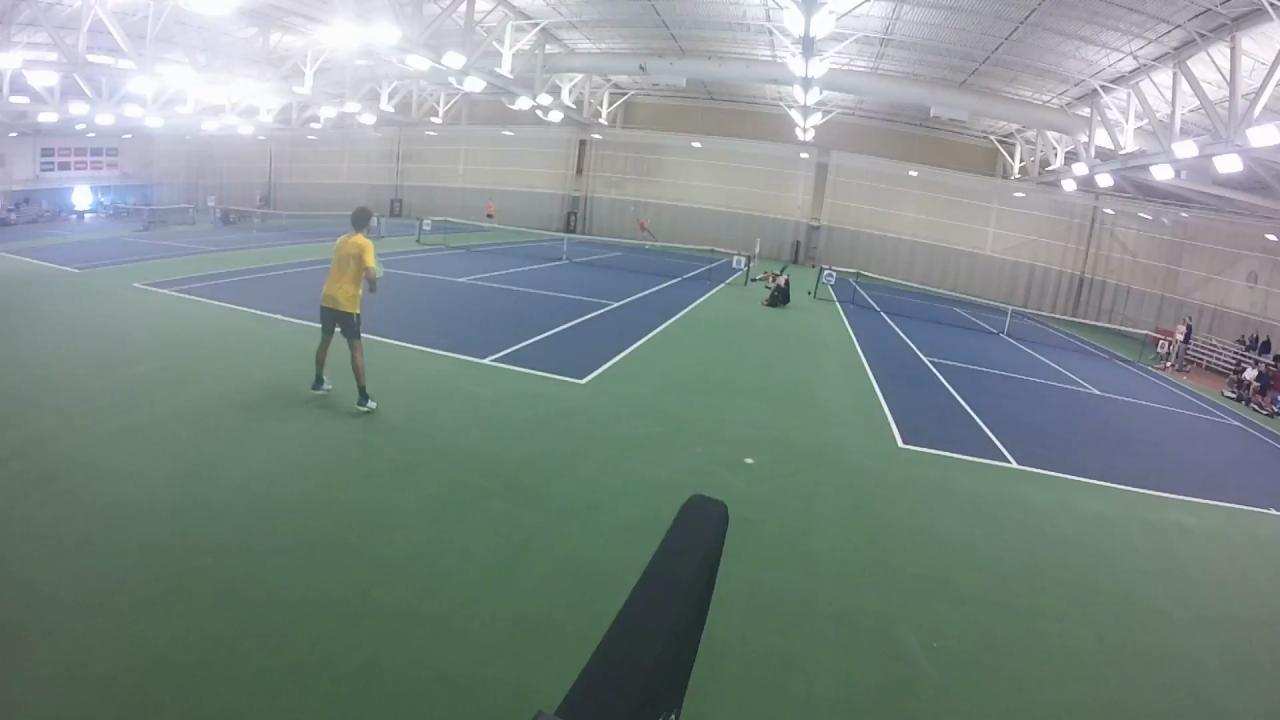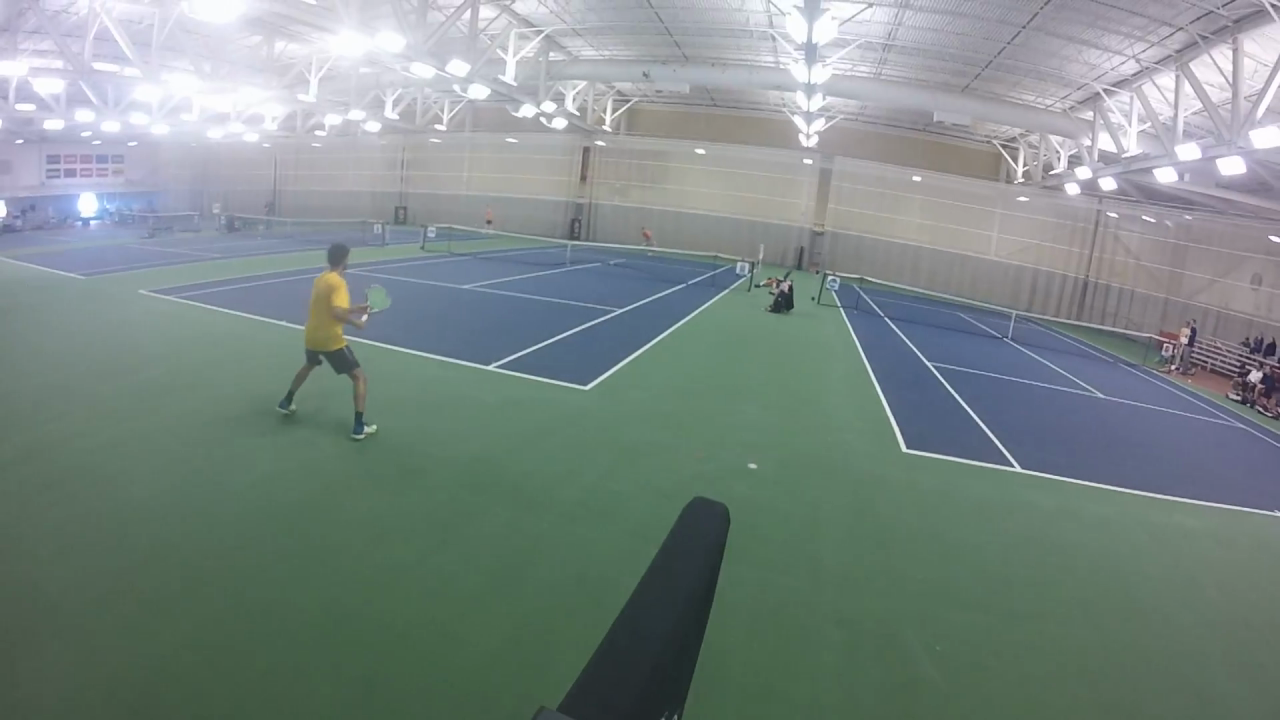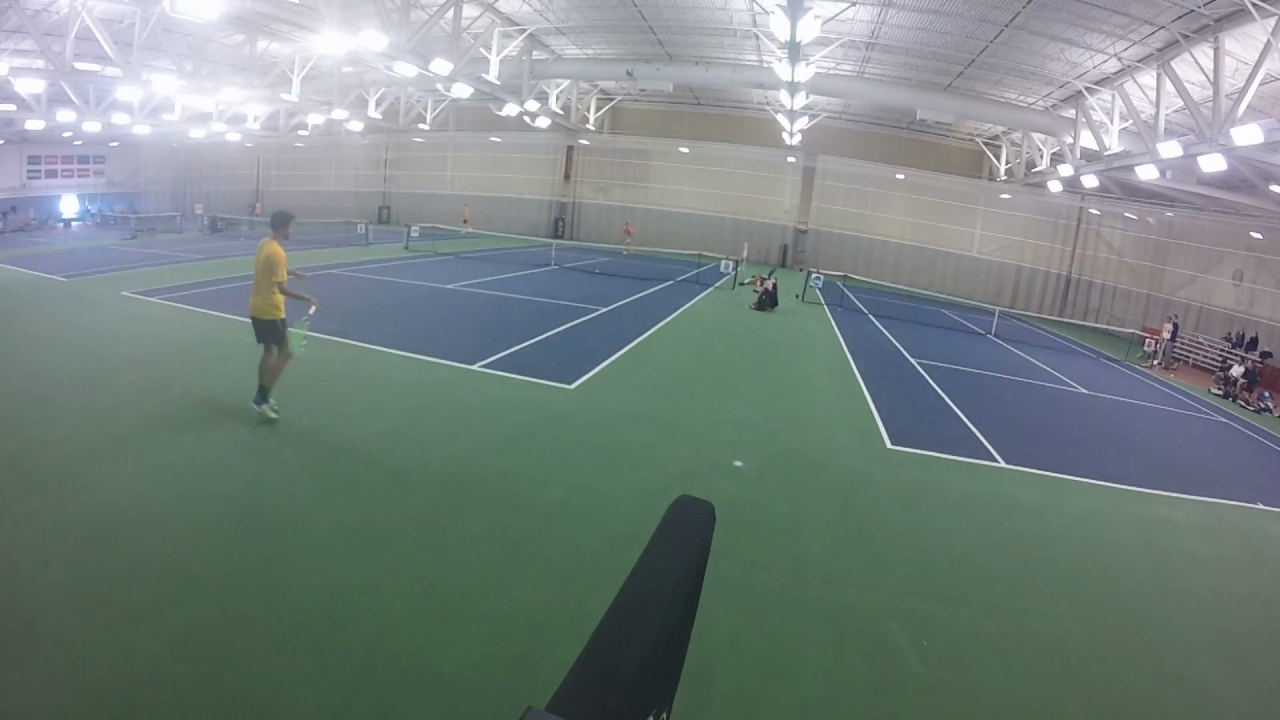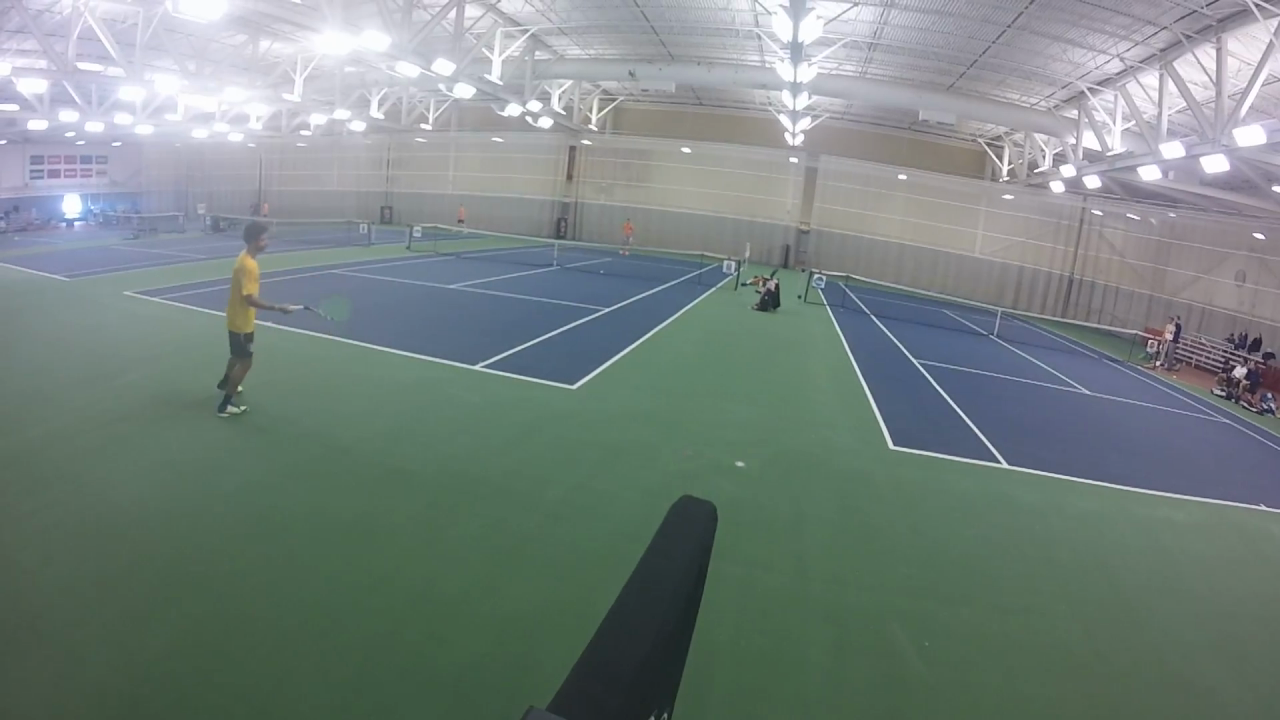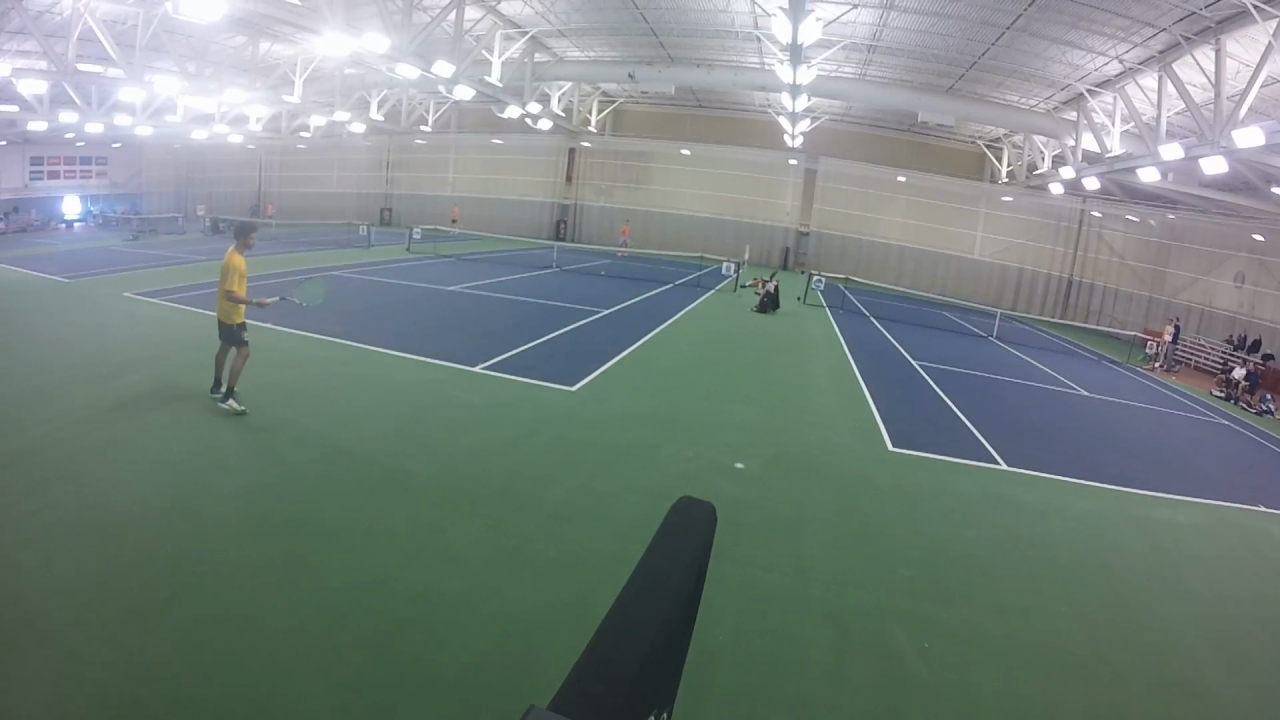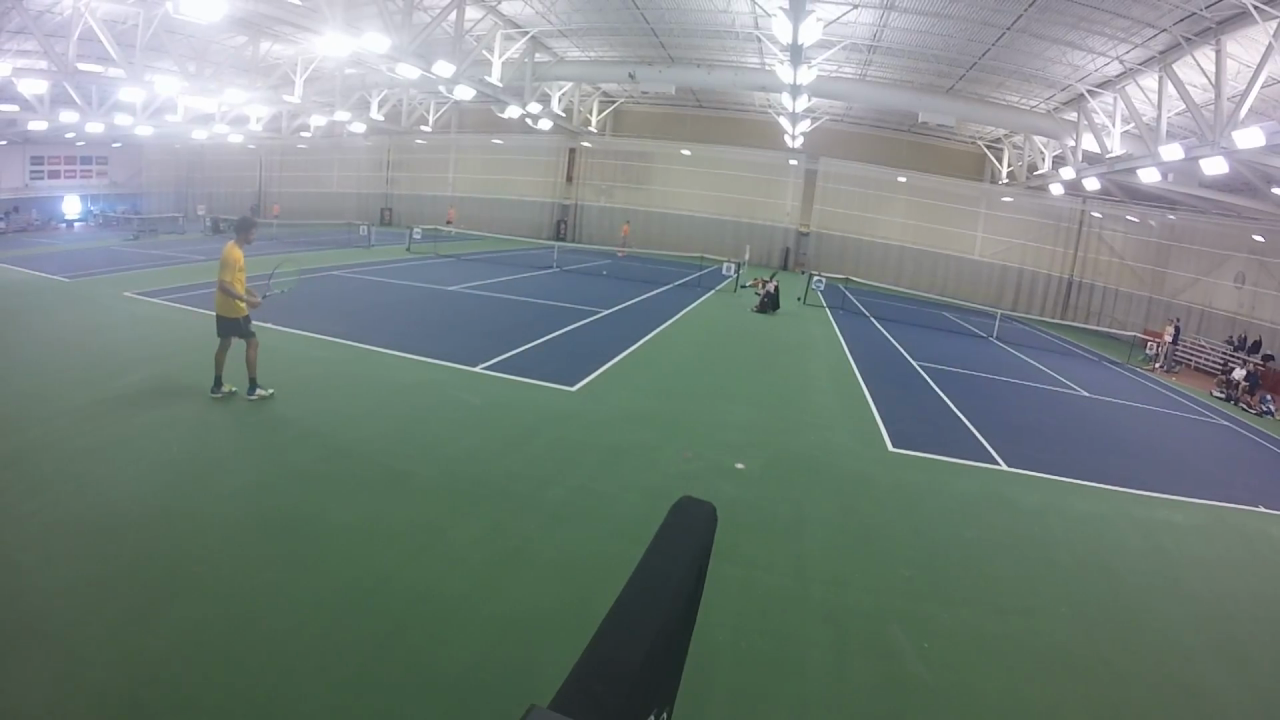
dt=0.3s
person 1, frame 1
left shoulder: (341, 241)
right shoulder: (365, 245)
right elbow: (370, 273)
left wrist: (361, 279)
right wrist: (373, 286)
left hip: (327, 300)
right hip: (347, 304)
left knee: (325, 340)
right knee: (356, 348)
left ankle: (319, 381)
right ankle: (363, 398)
person 1, frame 2
left shoulder: (320, 279)
right shoulder: (338, 283)
right elbow: (336, 312)
left wrist: (355, 310)
right wrist: (356, 322)
left hip: (311, 337)
right hip: (331, 340)
left knee: (308, 366)
right knee: (359, 377)
left ankle: (286, 402)
right ankle: (359, 426)
person 1, frame 3
left shoulder: (264, 244)
right shoulder: (276, 253)
right elbow: (282, 287)
left wrist: (290, 272)
right wrist: (306, 298)
left hip: (257, 308)
right hip: (270, 311)
left knee: (269, 351)
right knee: (284, 353)
left ankle: (263, 397)
right ankle: (263, 398)
person 1, frame 4
left shoulder: (245, 258)
right shoulder: (247, 265)
right elbow: (250, 299)
right wrist: (277, 308)
left hip: (237, 316)
right hip: (241, 321)
left knee: (239, 355)
right knee: (245, 362)
left ankle: (225, 383)
right ankle: (225, 405)
person 1, frame 5
left shoulder: (234, 252)
right shoulder: (234, 262)
right elbow: (230, 295)
left wrist: (248, 301)
right wrist: (254, 302)
left hip: (225, 313)
right hip: (232, 315)
left knee: (225, 347)
right knee: (243, 353)
left ankle: (217, 386)
right ankle: (228, 398)
person 1, frame 6
left shoulder: (232, 246)
right shoulder: (233, 254)
right elbow: (224, 285)
left wrist: (250, 292)
right wrist: (246, 299)
left hip: (223, 308)
right hip: (234, 309)
left knee: (224, 343)
right knee: (252, 343)
left ankle: (218, 386)
right ankle: (253, 389)
